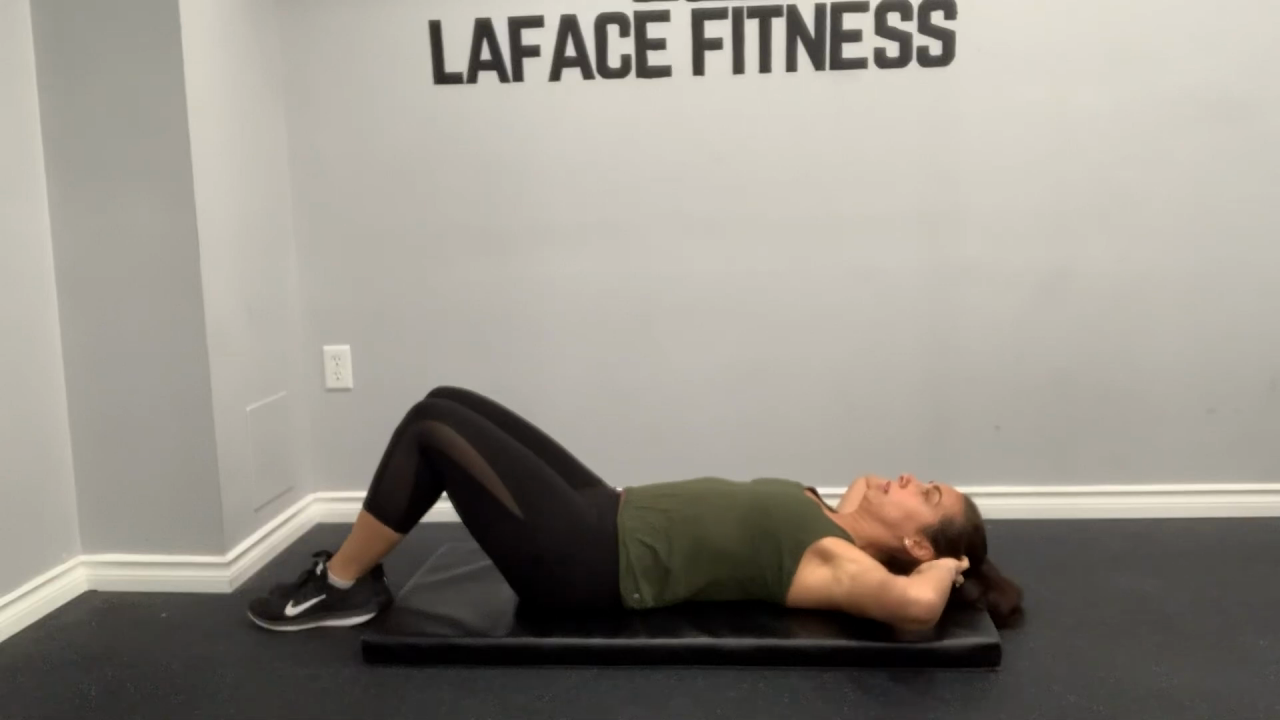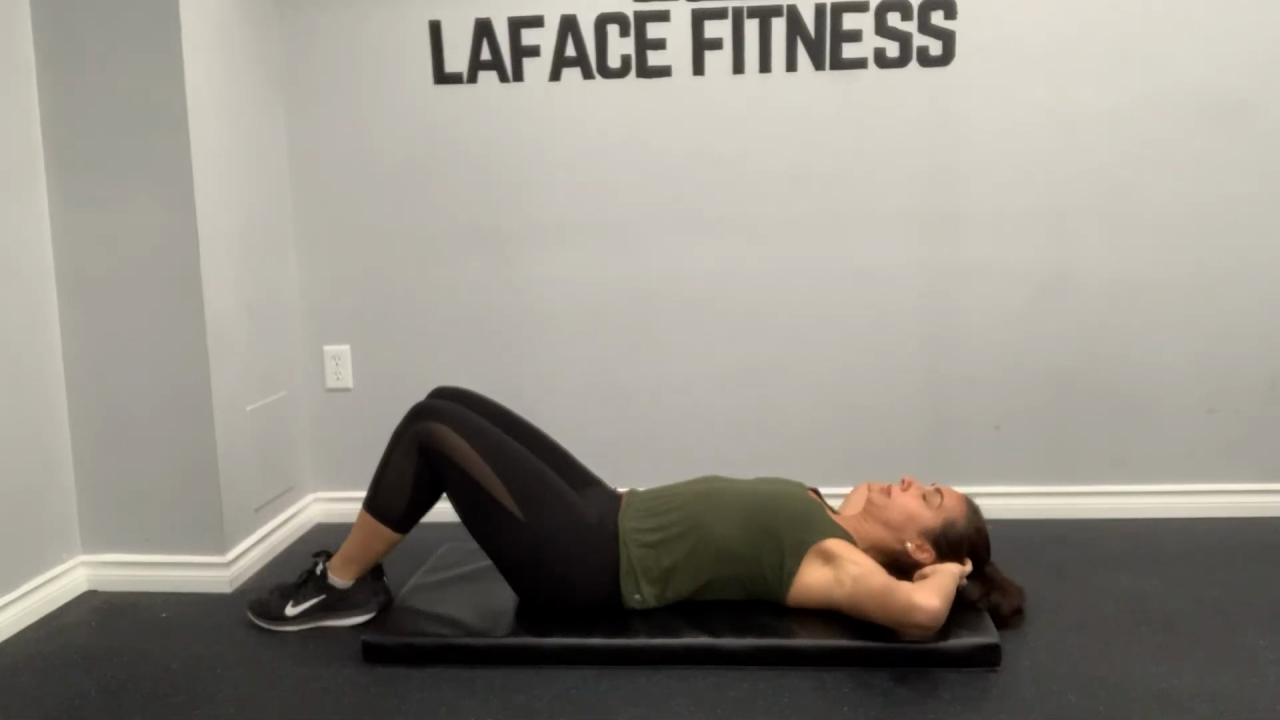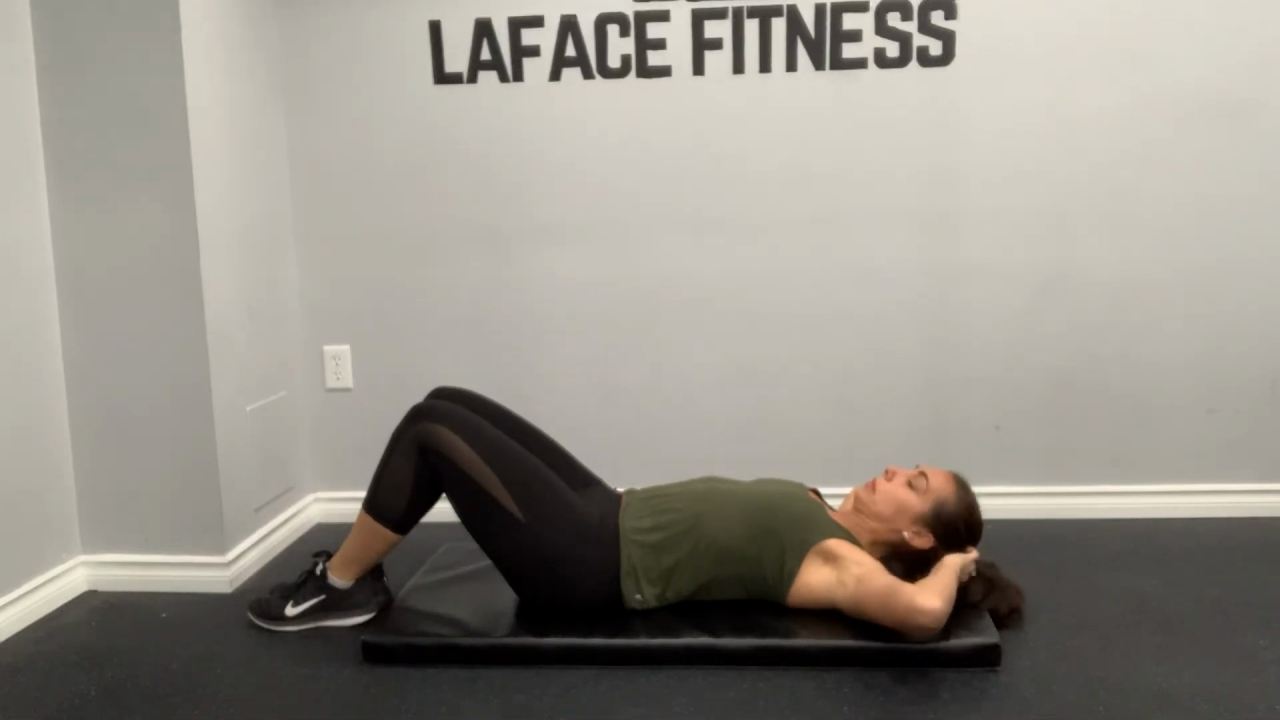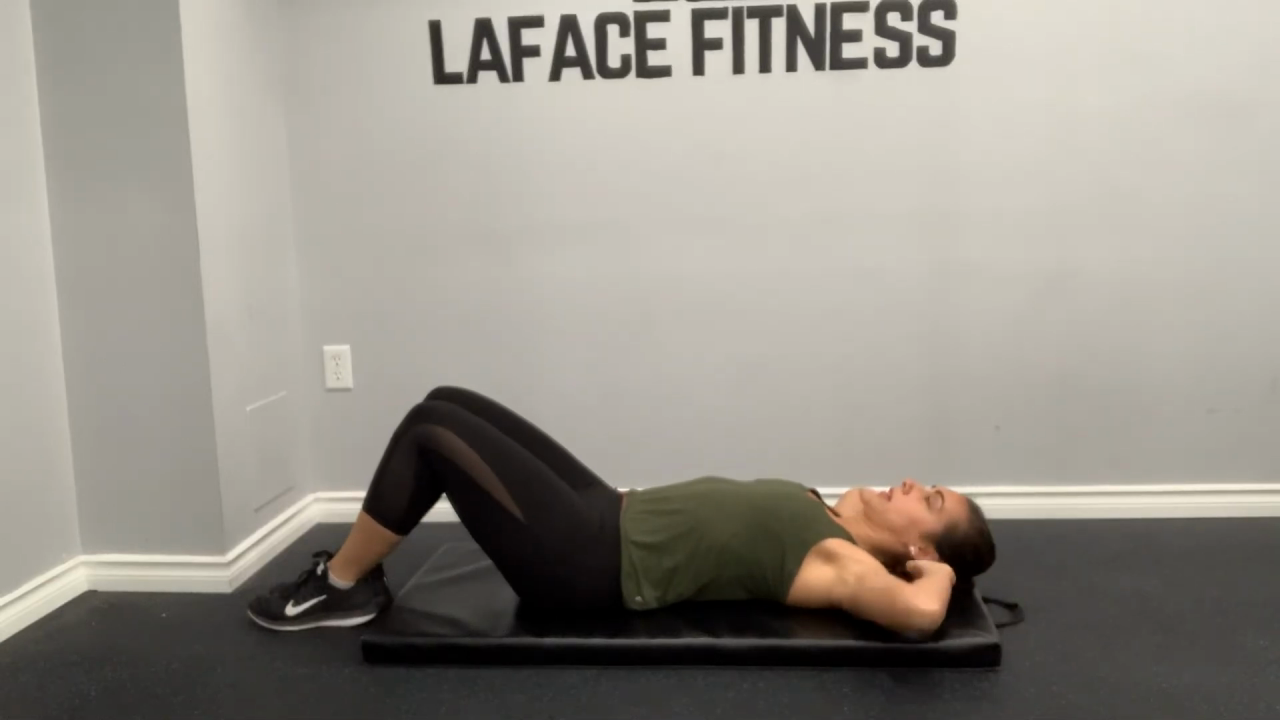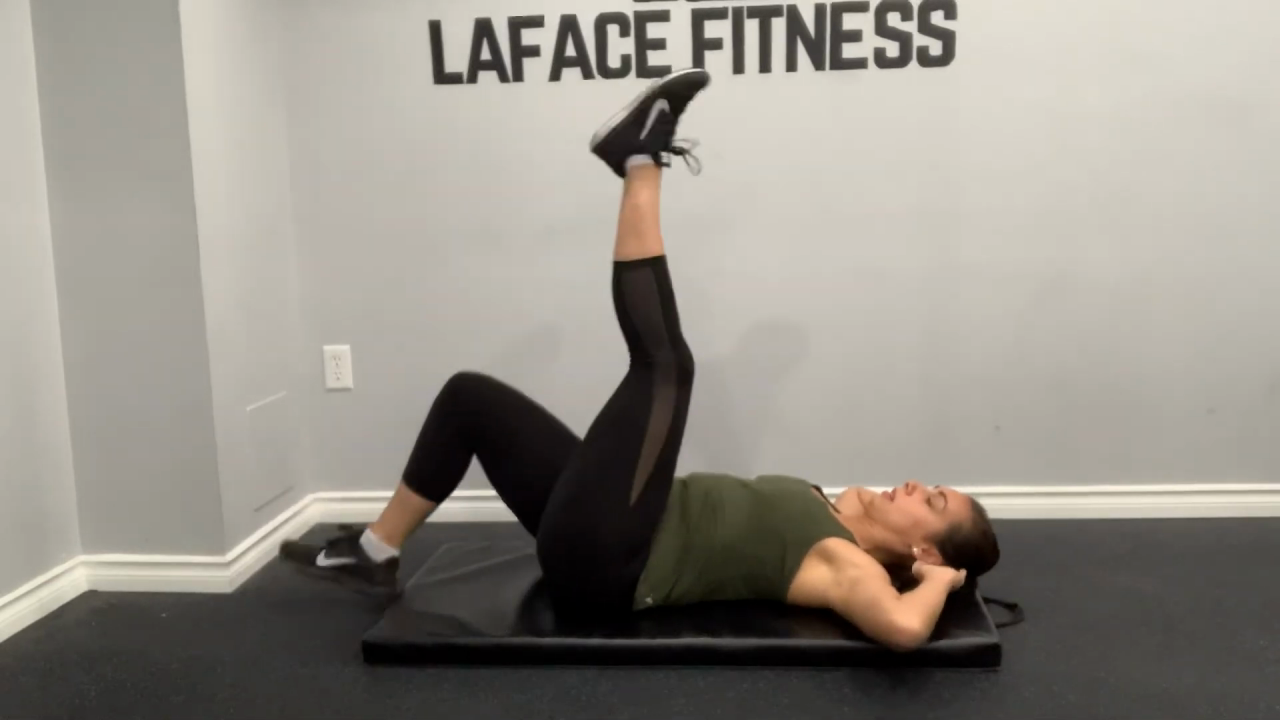
dt=1s
person 1, frame 1
left shoulder: (836, 563)
right shoulder: (830, 524)
left elbow: (918, 606)
left wrist: (942, 569)
right wrist: (863, 496)
left hip: (587, 563)
right hip: (607, 514)
left knee: (432, 429)
right knee: (446, 404)
left ankle: (340, 586)
right ankle: (357, 572)
person 1, frame 2
left shoulder: (838, 564)
right shoulder: (831, 525)
left elbow: (920, 612)
left wrist: (949, 574)
left hip: (587, 565)
right hip: (608, 517)
left knee: (431, 430)
right knee: (449, 404)
left ankle: (340, 587)
right ankle: (357, 572)
person 1, frame 3
left shoulder: (841, 565)
right shoulder: (833, 524)
left elbow: (922, 613)
left wrist: (950, 567)
left hip: (587, 564)
right hip: (607, 515)
left knee: (430, 431)
right knee: (446, 403)
left ankle: (338, 587)
right ankle: (355, 570)
person 1, frame 4
left shoulder: (847, 565)
right shoulder: (834, 528)
left elbow: (922, 613)
left wrist: (938, 576)
right wrist: (865, 505)
left hip: (589, 565)
right hip: (611, 516)
left knee: (430, 432)
right knee: (447, 403)
left ankle: (340, 586)
right ankle: (359, 568)
person 1, frame 5
left shoulder: (851, 567)
right shoulder: (836, 524)
left elbow: (904, 627)
left wrist: (941, 580)
right wrist: (855, 500)
left hip: (599, 562)
right hip: (595, 538)
left knee: (663, 362)
right knee: (468, 396)
right ankle: (373, 552)
